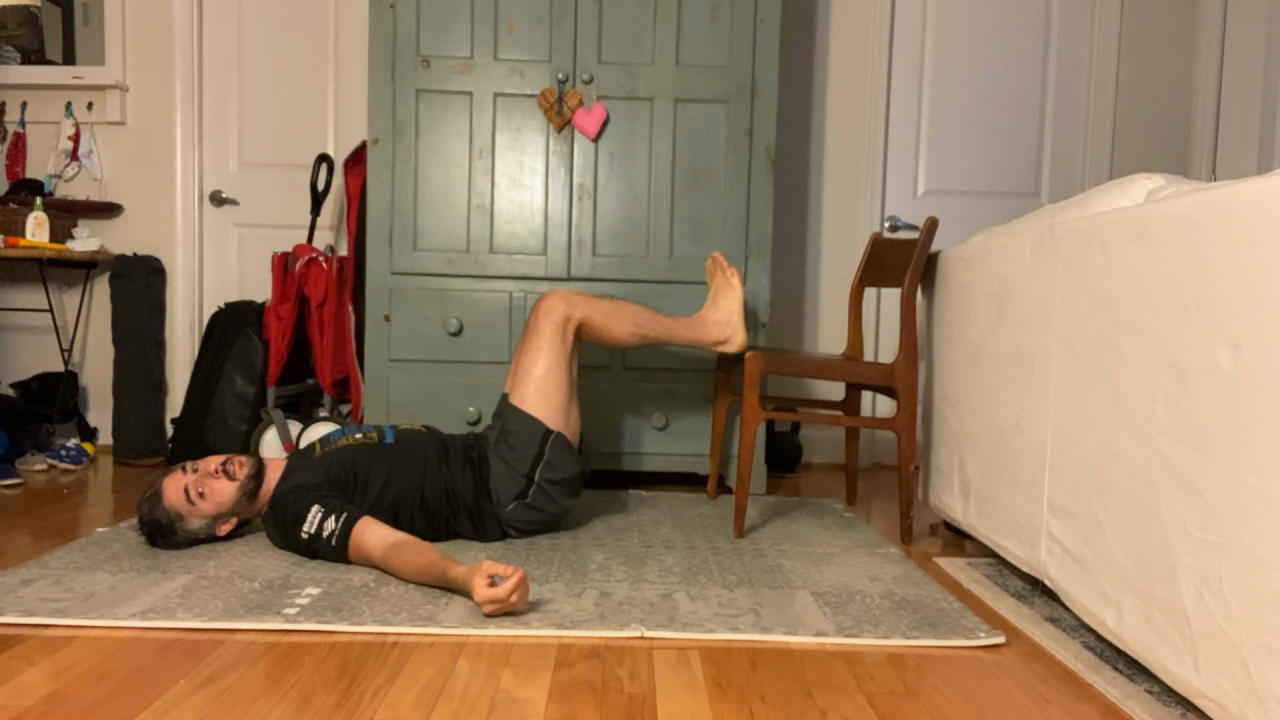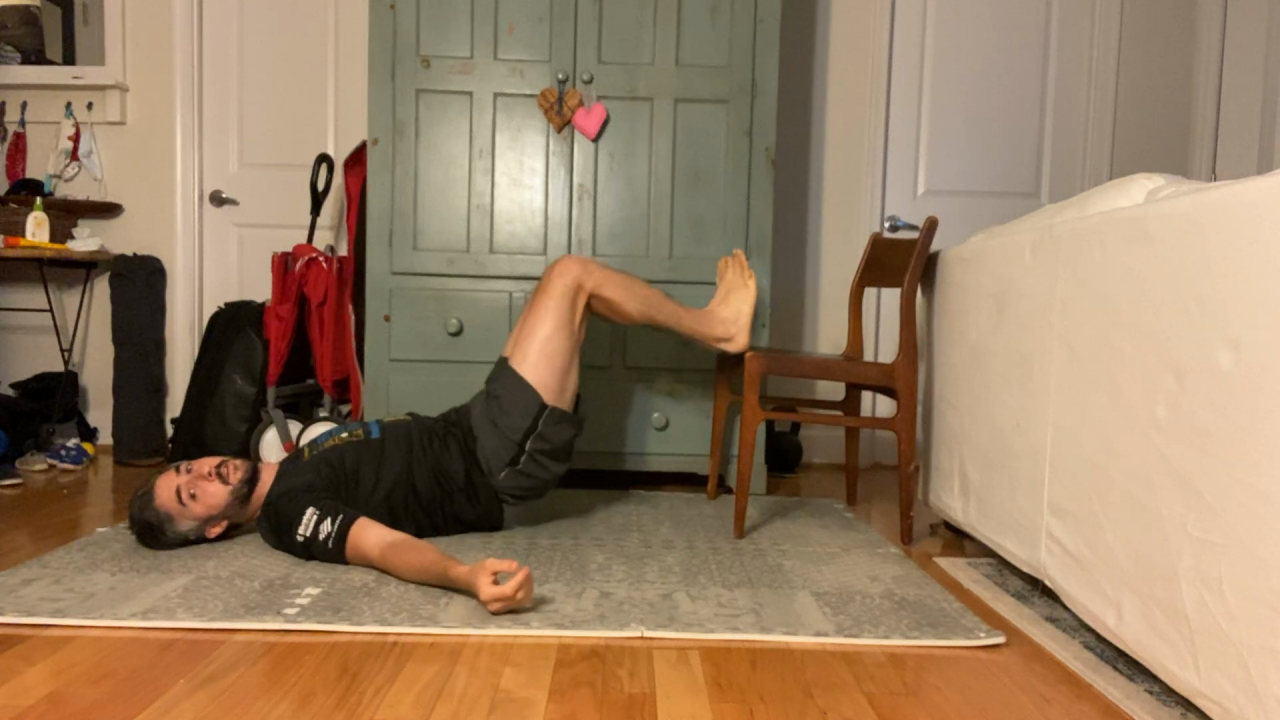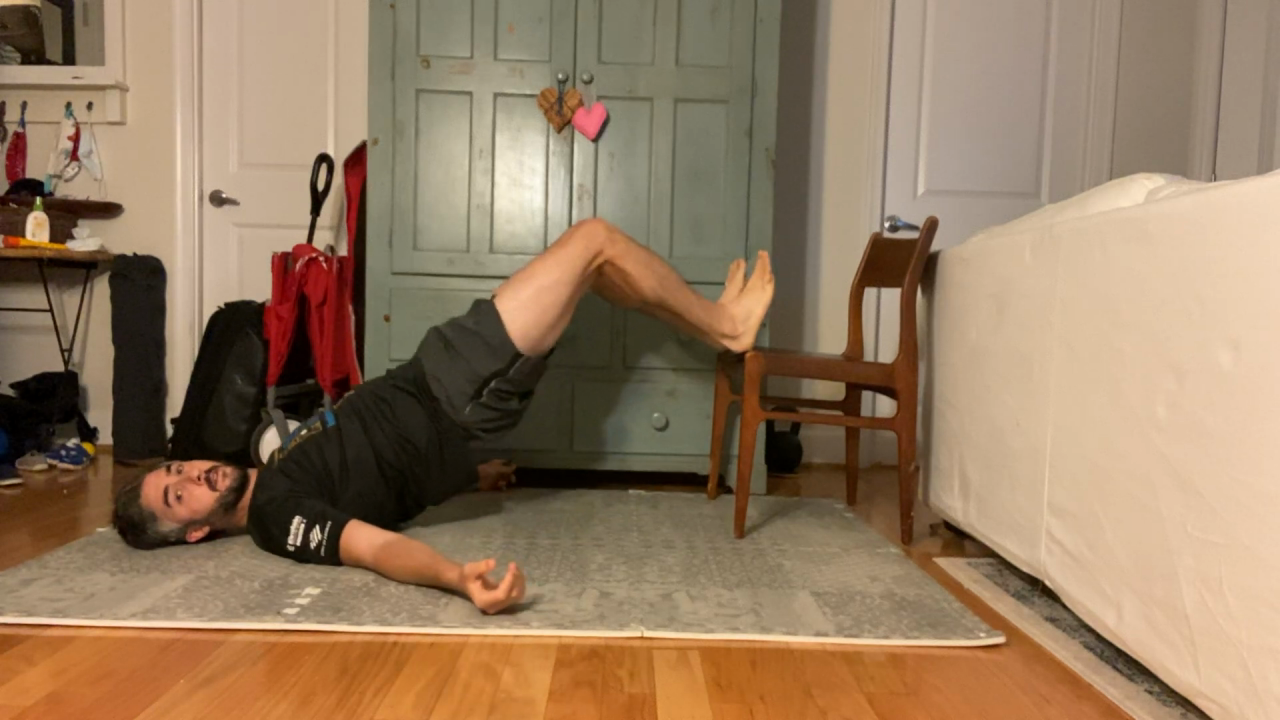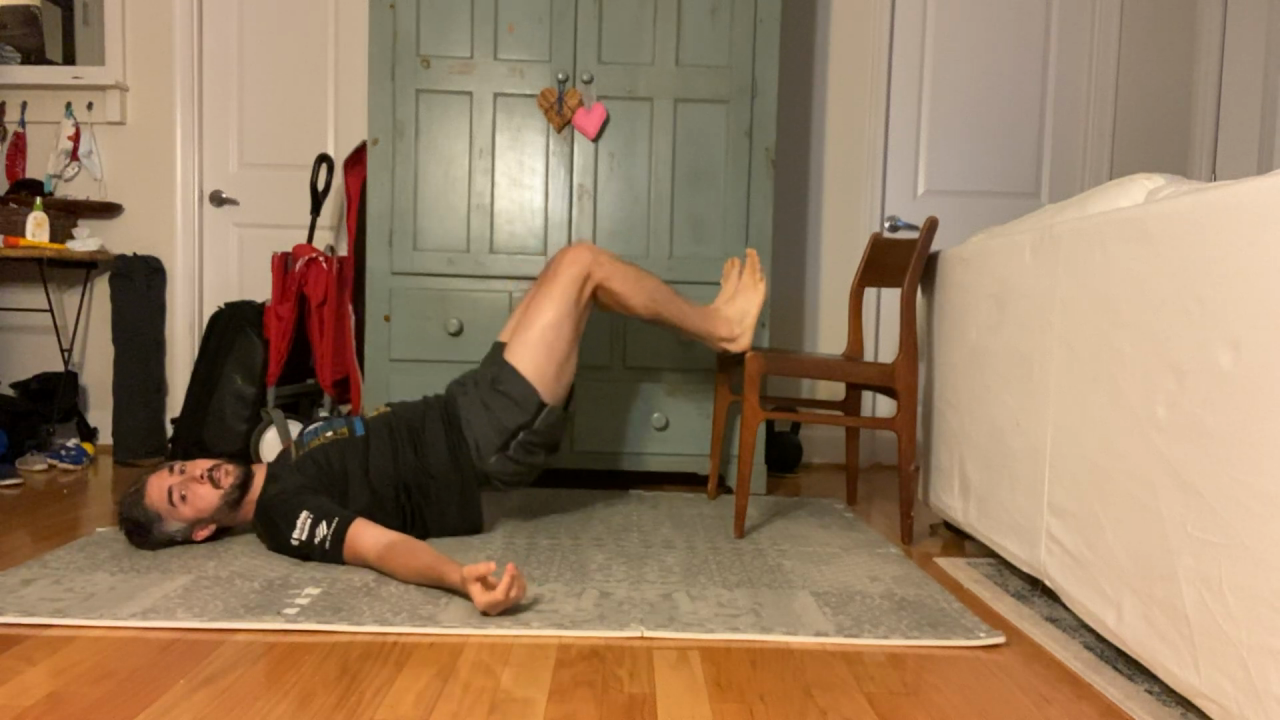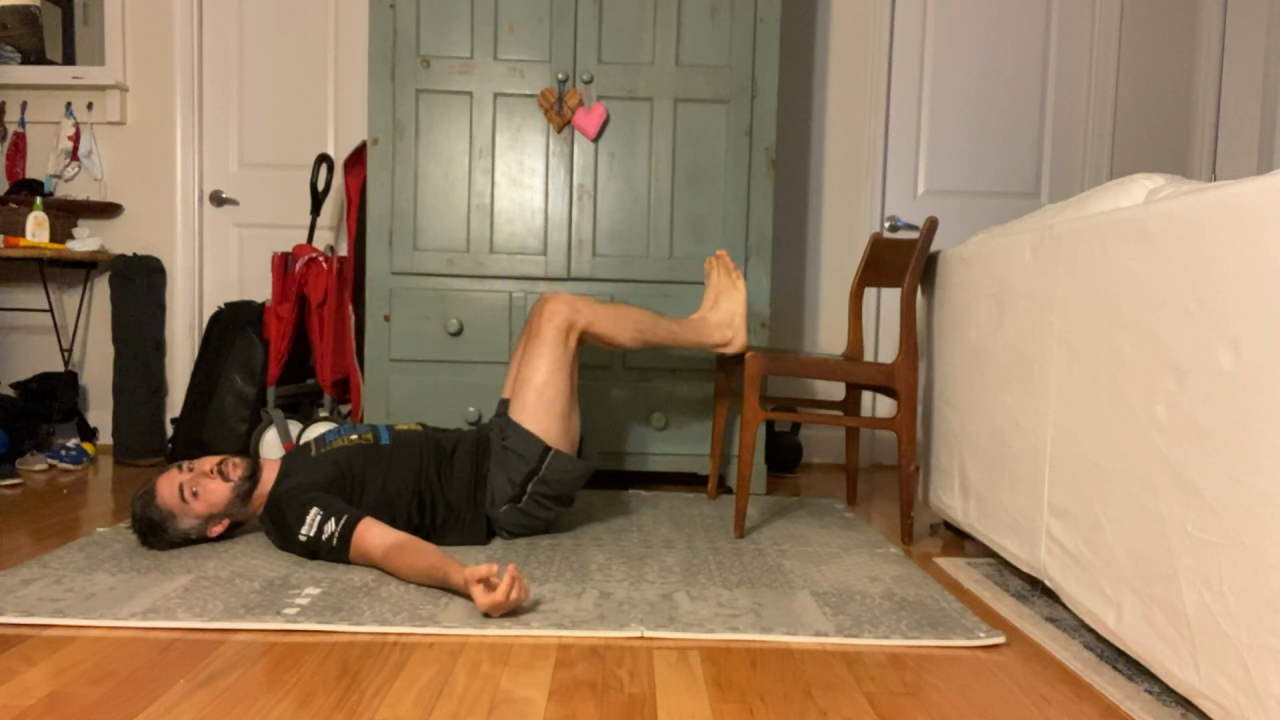
dt=1s
person 1, frame 1
left shoulder: (302, 466)
right shoulder: (297, 514)
right elbow: (390, 547)
right wrist: (463, 576)
left hip: (483, 456)
right hip: (517, 491)
left knee: (563, 315)
right knee: (558, 308)
left ankle: (706, 326)
right ankle: (710, 329)
person 1, frame 2
left shoulder: (295, 472)
right shoulder: (291, 516)
right elbow: (388, 548)
right wrist: (466, 575)
left hip: (469, 435)
right hip: (503, 460)
left knee: (573, 282)
right knee: (571, 274)
left ankle: (710, 324)
right ankle: (715, 326)
person 1, frame 3
left shoulder: (276, 478)
right shoulder: (278, 520)
right elbow: (377, 548)
right wrist: (459, 579)
left hip: (432, 385)
right hip: (465, 396)
left knee: (592, 251)
right knee: (595, 237)
left ankle: (713, 320)
right ankle: (723, 325)
person 1, frame 4
left shoulder: (285, 472)
right shoulder: (286, 516)
right elbow: (383, 547)
right wrist: (462, 579)
left hip: (461, 417)
right hip: (492, 433)
left knee: (579, 271)
right knee: (582, 261)
left ankle: (710, 322)
right ankle: (720, 327)
person 1, frame 5
left shoulder: (295, 466)
right shoulder: (295, 514)
right elbow: (390, 547)
right wrist: (463, 578)
left hip: (483, 452)
right hip: (515, 486)
left knee: (555, 314)
right knee: (559, 313)
left ankle: (703, 330)
right ankle: (710, 332)
